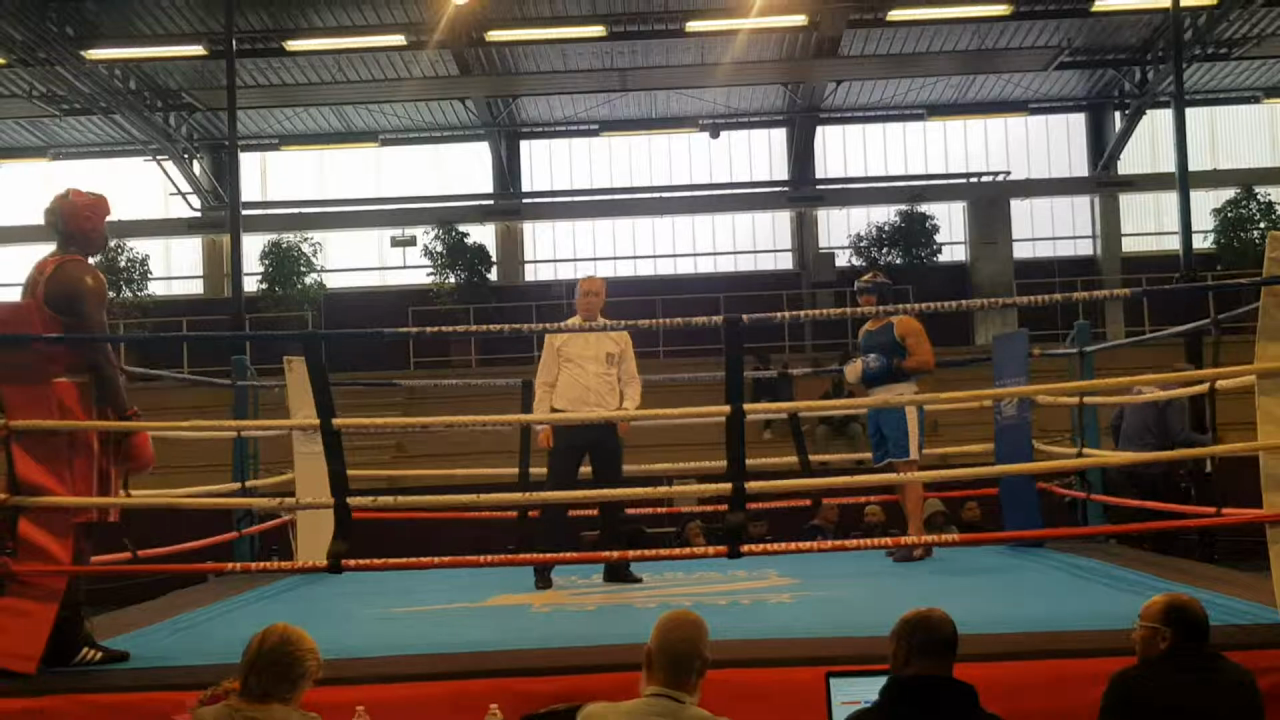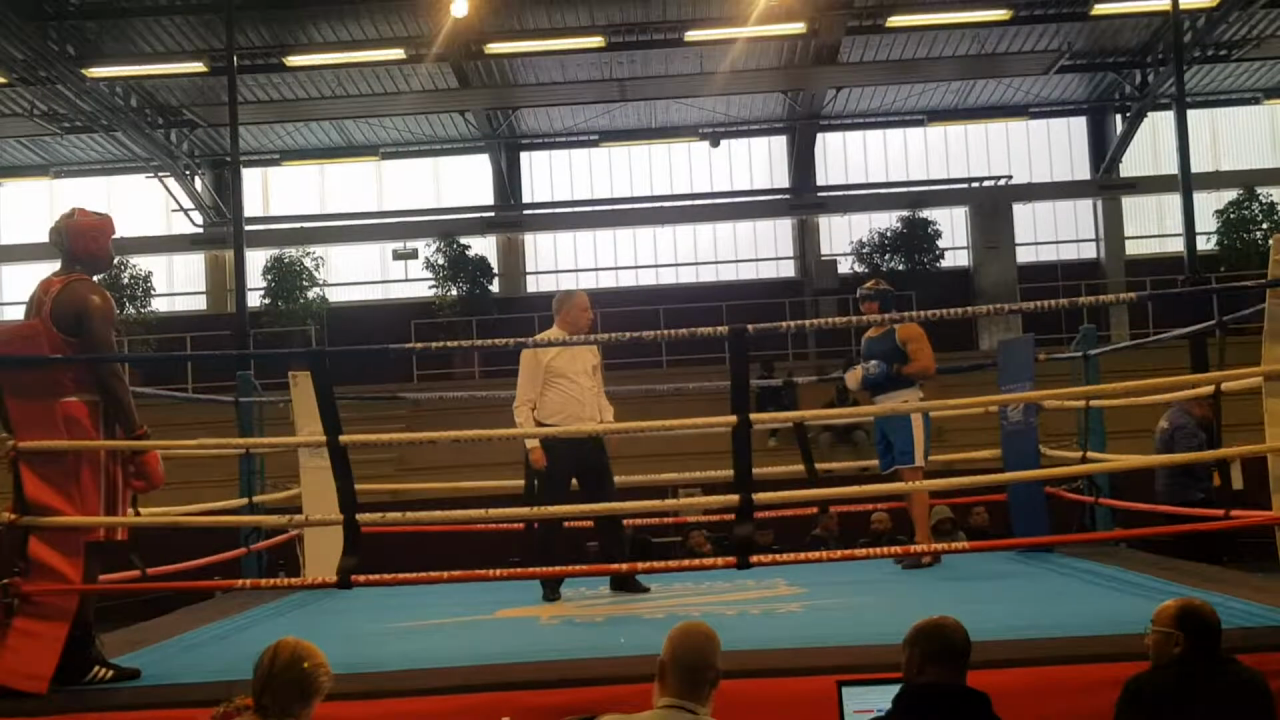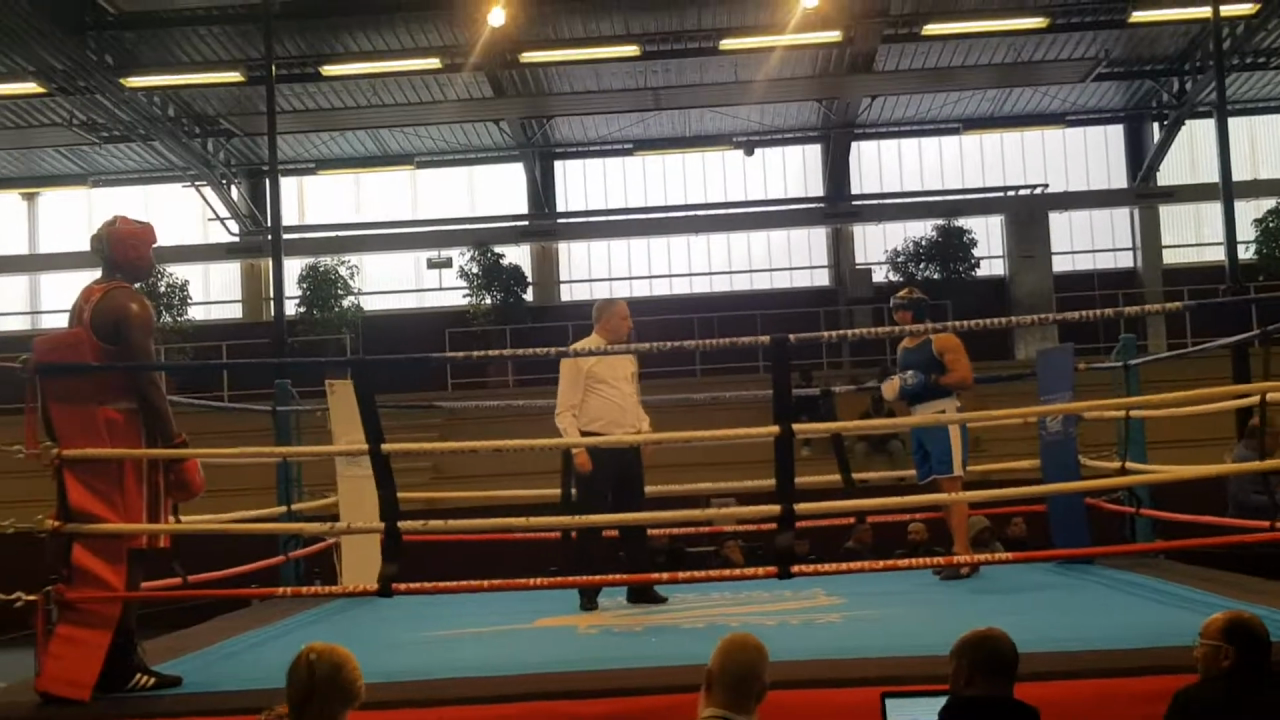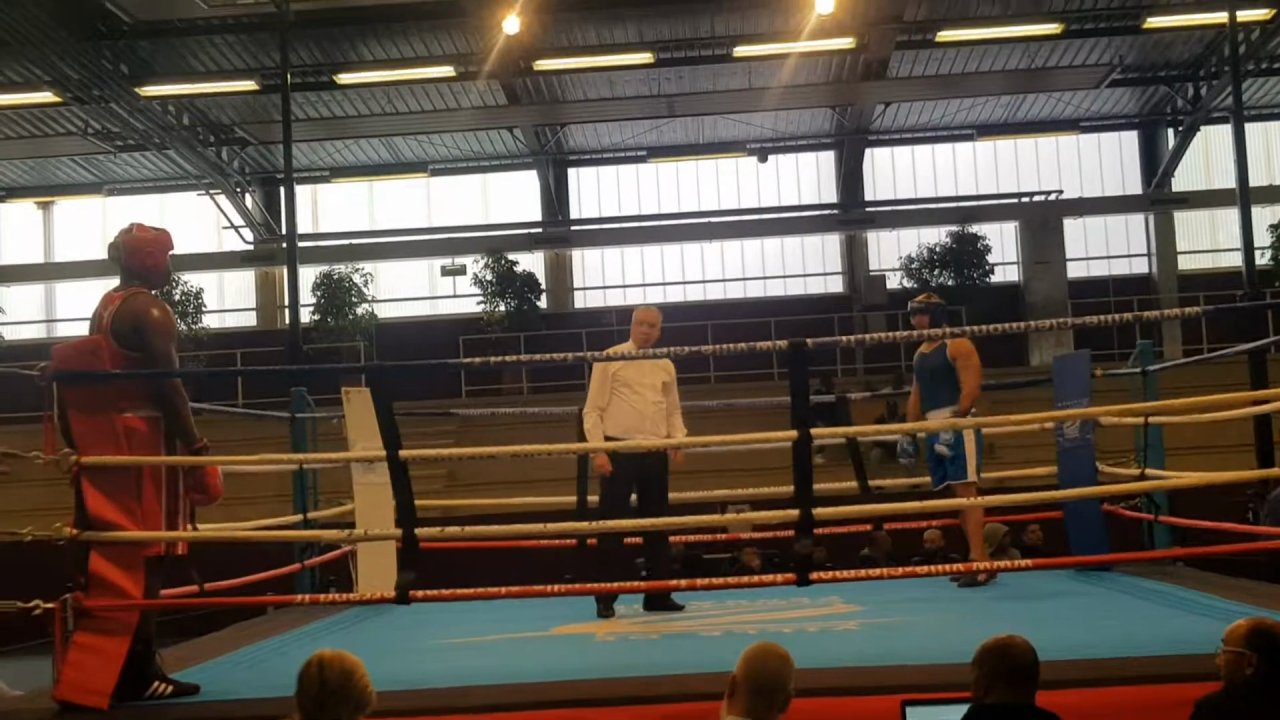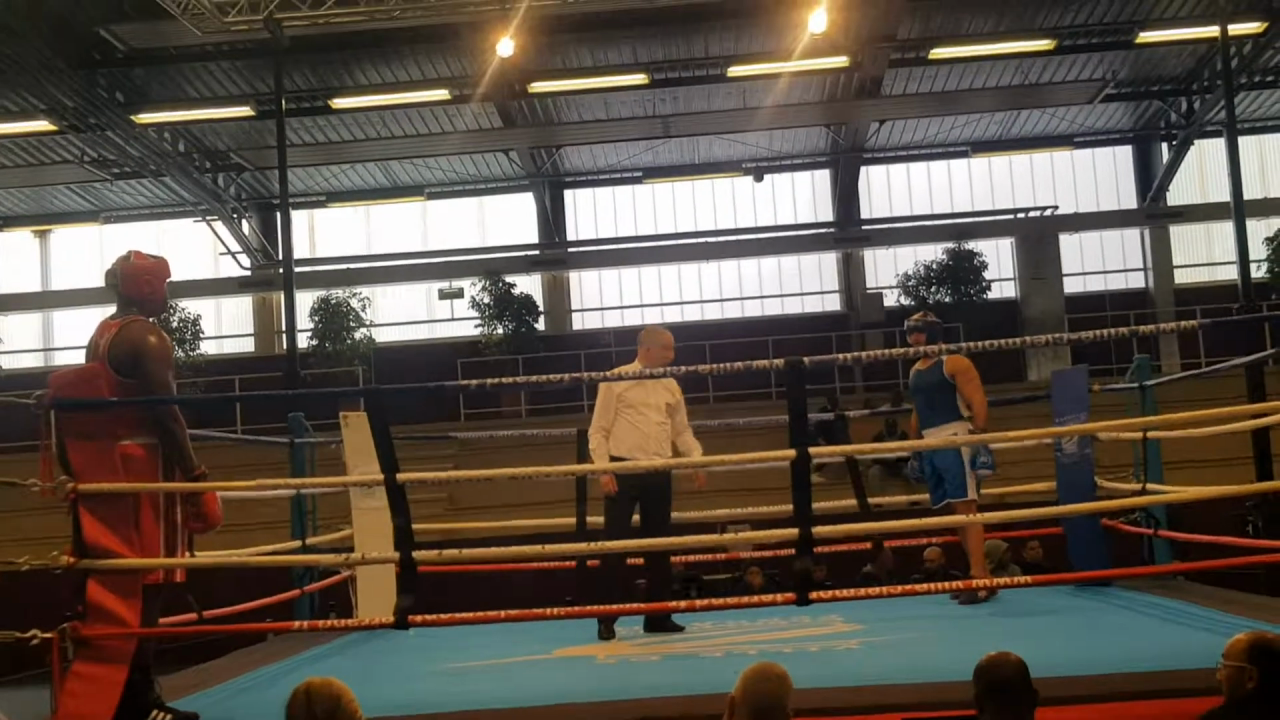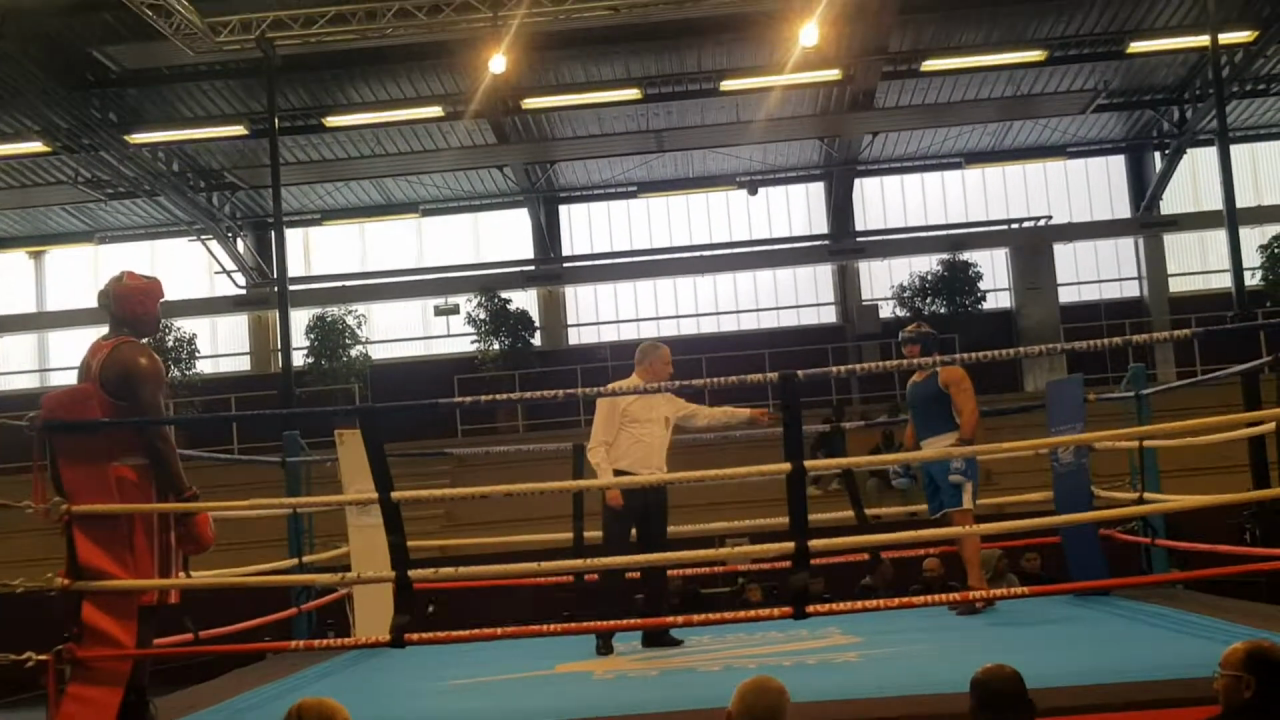
dt=0.4s
person 1, frame 1
right shoulder: (82, 278)
right elbow: (98, 357)
right wrist: (128, 422)
right hip: (72, 413)
left knee: (46, 524)
right knee: (67, 526)
left ankle: (61, 635)
right ankle: (60, 639)
person 1, frame 2
left shoulder: (41, 293)
right shoulder: (89, 298)
left elbow: (42, 368)
right elbow: (108, 375)
right wrist: (140, 442)
left hip: (43, 433)
right hip: (79, 433)
left knee: (52, 543)
right knee: (77, 544)
left ankle: (73, 654)
right ankle: (72, 658)
person 1, frame 3
left shoulder: (85, 301)
right shoulder: (129, 305)
left elbow: (84, 375)
right elbow: (145, 383)
right wrist: (177, 447)
left hip: (87, 439)
right hip: (122, 437)
left knee: (97, 551)
right knee: (121, 551)
left ankle: (114, 661)
right ankle: (113, 665)
person 1, frame 4
left shoulder: (105, 307)
right shoulder: (149, 310)
right elbow: (167, 387)
right wrist: (198, 451)
left hip: (107, 447)
right hip: (142, 446)
left knee: (117, 557)
right knee: (139, 558)
left ankle: (132, 669)
right ankle: (132, 673)
person 1, frame 5
left shoulder: (100, 336)
right shoulder: (146, 338)
left elbow: (103, 408)
right elbow: (164, 414)
right wrist: (197, 478)
left hip: (105, 474)
right hip: (140, 470)
left knee: (117, 586)
right knee: (139, 587)
person 1, frame 6
left shoulder: (92, 357)
right shoulder: (137, 359)
right elbow: (156, 437)
right wrist: (188, 501)
left hip: (99, 495)
right hip: (133, 493)
left knee: (112, 608)
right knee: (132, 611)
person 2, frame 1
left shoulder: (619, 336)
right shoulder: (558, 334)
left elbow: (631, 380)
right elbow: (544, 384)
left wrist: (628, 410)
right wrist: (543, 424)
left hip: (606, 425)
right hip: (567, 424)
right knee: (556, 495)
left ankle: (616, 567)
right ankle: (544, 569)
person 2, frame 2
left shoulder: (590, 348)
right shoulder: (537, 348)
right elbow: (523, 403)
left wrist: (608, 420)
right wrist: (533, 444)
left hip: (590, 438)
right hip: (554, 440)
left knee: (606, 504)
left ankle: (621, 575)
right ankle: (551, 583)
person 2, frame 3
left shoulder: (627, 356)
right shoulder: (578, 355)
right elbow: (565, 410)
left wrist: (644, 427)
right wrist: (577, 448)
left hip: (628, 445)
right hip: (595, 446)
left knee: (633, 515)
right knee: (592, 518)
left ankle: (640, 587)
right ankle: (589, 593)
person 2, frame 4
left shoulder: (665, 365)
right shoulder: (610, 359)
left elbow: (673, 410)
right elbow: (593, 410)
left wrist: (678, 439)
right wrist: (598, 449)
left hip: (655, 452)
right hip: (618, 450)
right knee: (612, 524)
left ankle: (657, 594)
right ankle: (606, 599)
person 2, frame 5
left shoulder: (671, 386)
right shoulder: (617, 380)
left elbow: (683, 431)
right elbow: (598, 431)
left wrist: (697, 461)
right wrist: (604, 470)
left hip: (659, 473)
right hip: (624, 471)
right knee: (615, 544)
left ankle: (657, 616)
right ankle: (606, 620)
person 2, frame 6
left shoulder: (667, 400)
right shoulder: (615, 394)
left elbow: (704, 415)
right elbow: (597, 446)
left wrist: (747, 413)
right wrist: (609, 485)
left hip: (655, 487)
right hip: (623, 484)
right knee: (614, 559)
left ankle: (655, 630)
right ankle: (605, 635)
person 3, frame 1
left shoulder: (905, 324)
right shoulder: (864, 331)
left elbow: (927, 361)
left wrist: (889, 364)
right wrist: (858, 372)
left hip: (900, 402)
right hip: (875, 405)
left knee: (907, 468)
right knee: (896, 470)
left ankle: (916, 538)
right ankle: (916, 536)
person 3, frame 2
left shoulder: (906, 330)
right shoulder: (867, 338)
left elbow: (928, 367)
left wrist: (890, 370)
right wrist: (860, 379)
left hip: (906, 408)
right hip: (881, 412)
left knee: (913, 475)
right knee: (902, 477)
left ankle: (924, 545)
right ankle: (924, 543)
person 3, frame 3
left shoulder: (943, 340)
right shoulder: (903, 348)
left elbow: (966, 377)
left wrist: (927, 381)
right wrist: (896, 389)
left hip: (943, 418)
right hip: (918, 422)
left knee: (951, 484)
right knee: (939, 487)
left ankle: (962, 555)
right ankle: (963, 553)
person 3, frame 4
left shoulder: (958, 346)
right shoulder: (919, 353)
left elbow: (972, 387)
right elbow: (916, 395)
left wrist: (954, 425)
right wrist: (909, 432)
left hip: (956, 426)
right hip: (933, 429)
left knee: (965, 490)
right knee: (954, 493)
left ankle: (979, 562)
right ankle: (980, 560)
person 3, frame 5
left shoulder: (955, 363)
right shoulder: (915, 371)
left elbow: (978, 403)
right wrist: (916, 452)
left hip: (955, 442)
right hip: (930, 447)
left knee: (966, 507)
right knee: (955, 511)
left ankle: (980, 579)
right ankle: (981, 576)
person 3, frame 6
left shoulder: (950, 373)
right shoulder: (912, 383)
left elbow: (970, 413)
left wrist: (960, 451)
left hip: (953, 452)
right hip: (928, 458)
left knee: (962, 518)
right knee: (952, 522)
left ankle: (976, 588)
right ankle: (979, 586)
